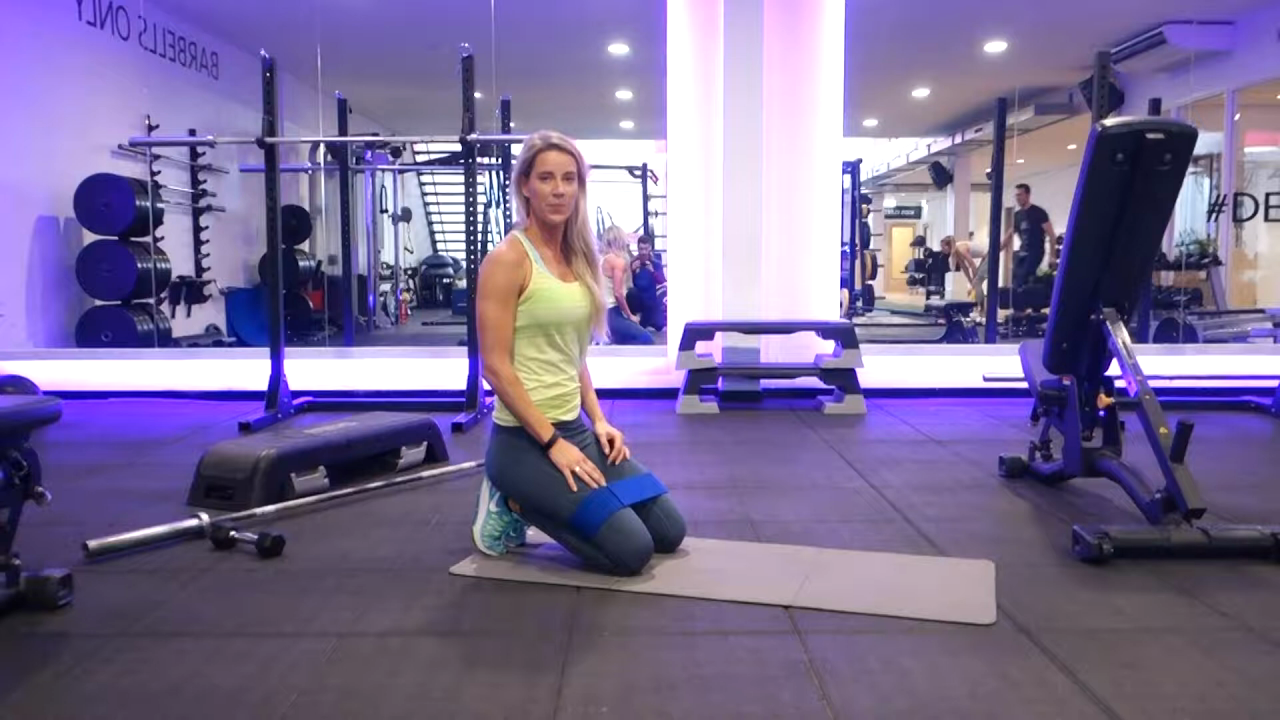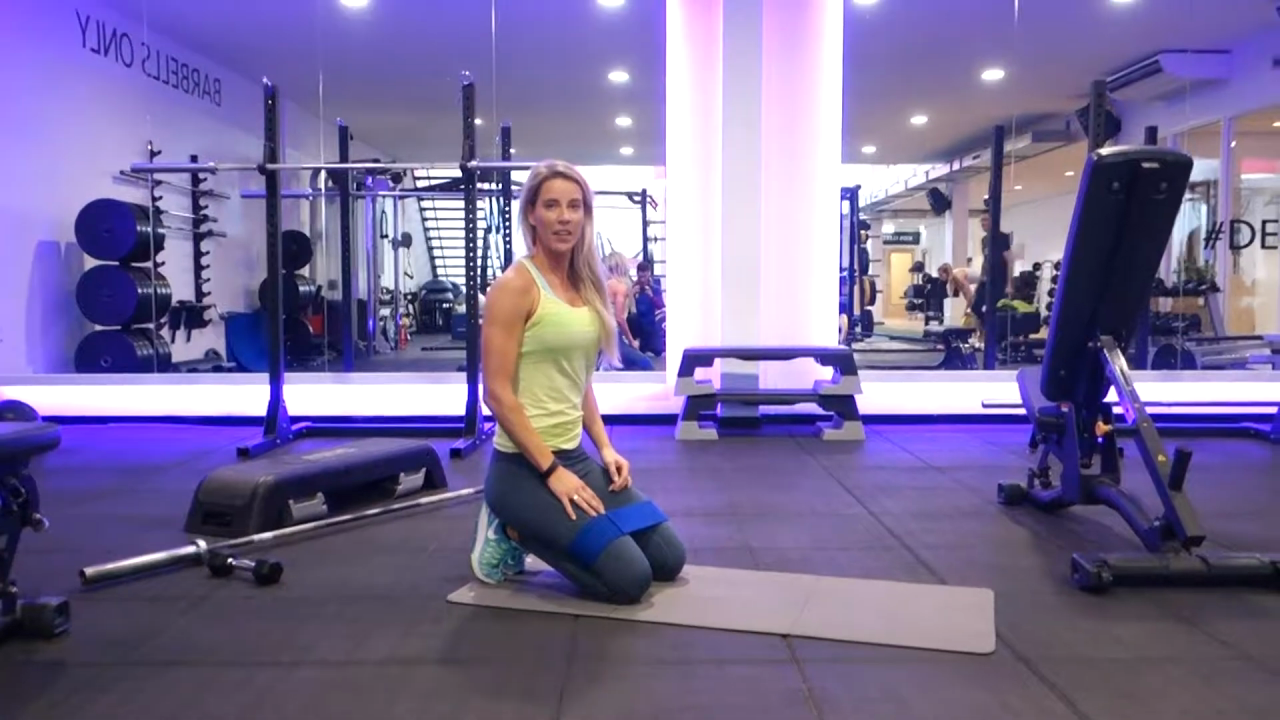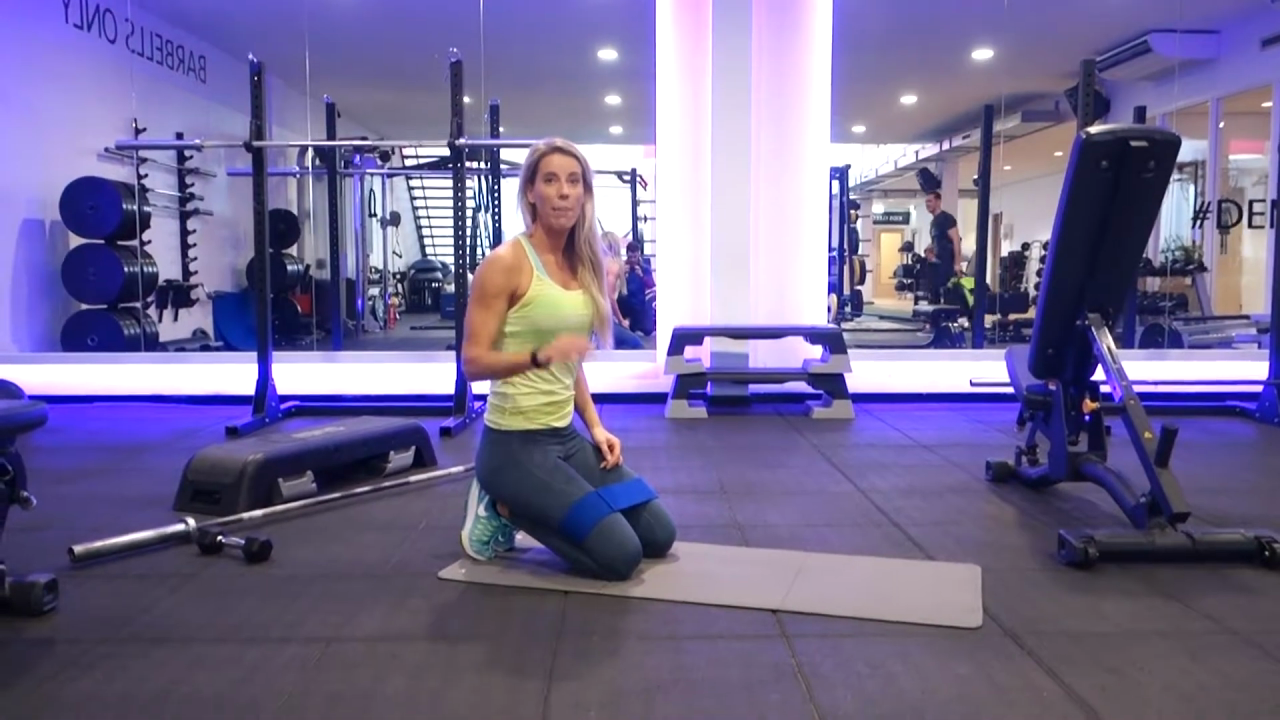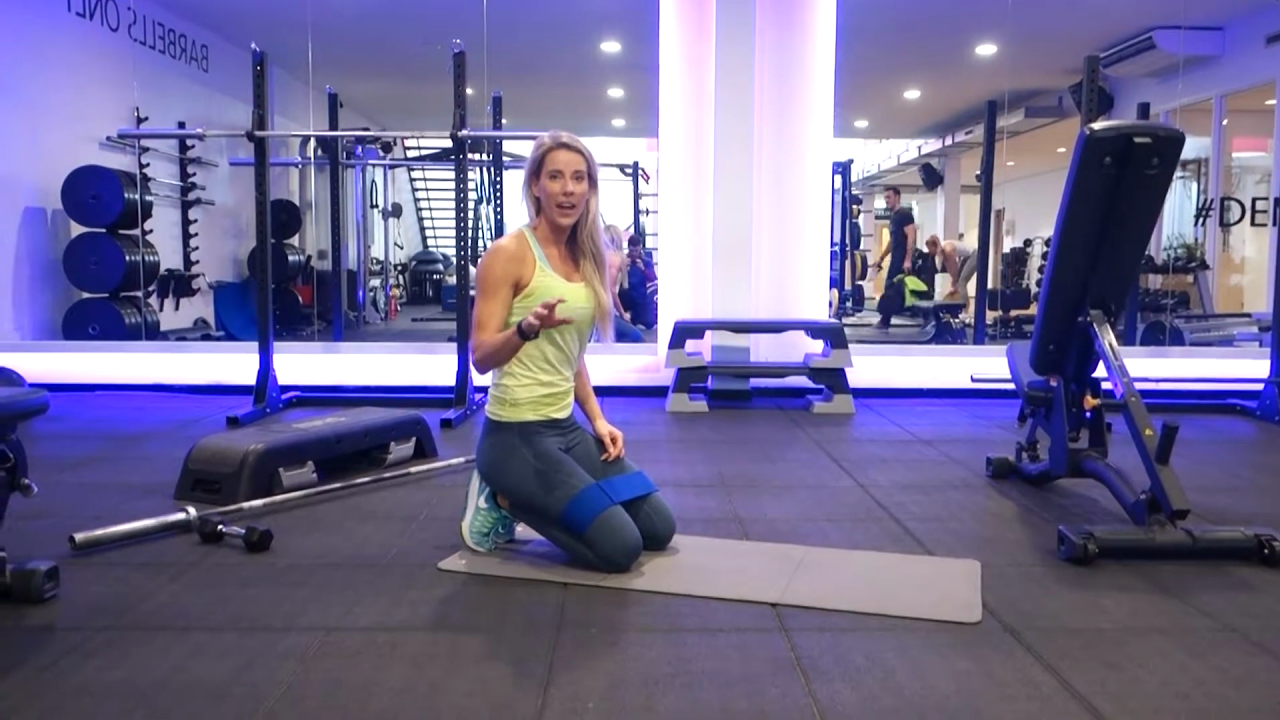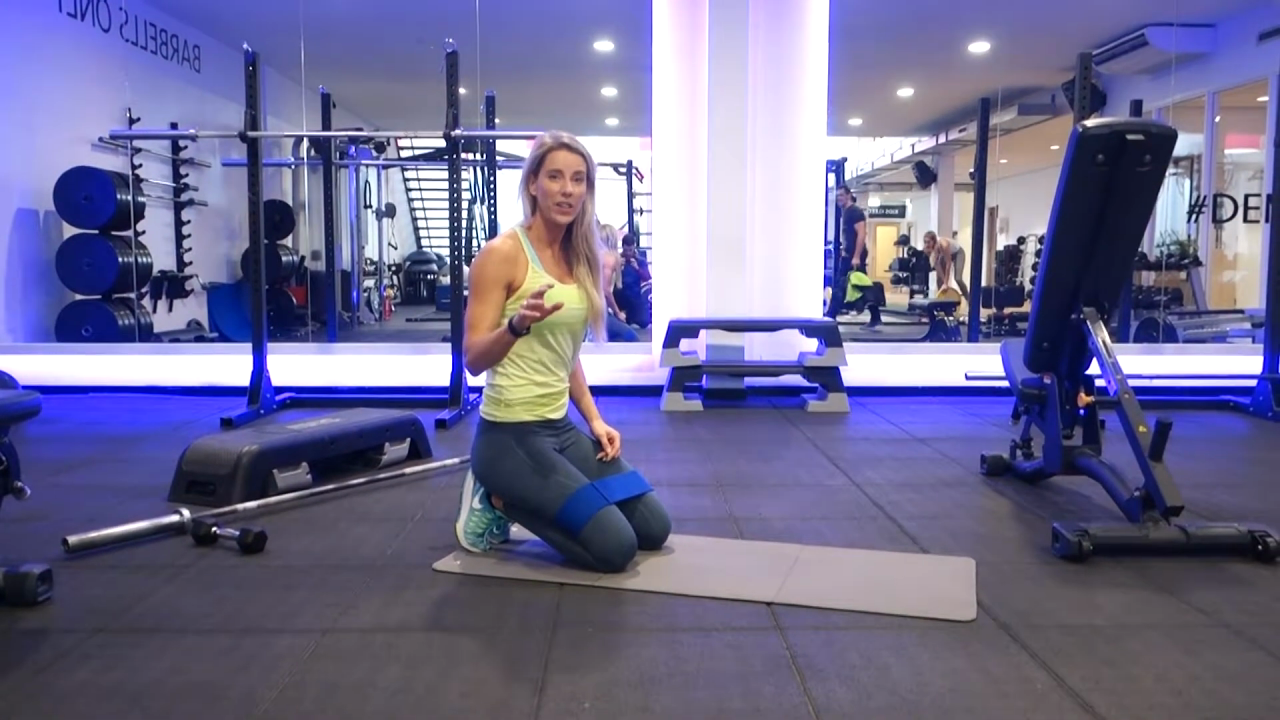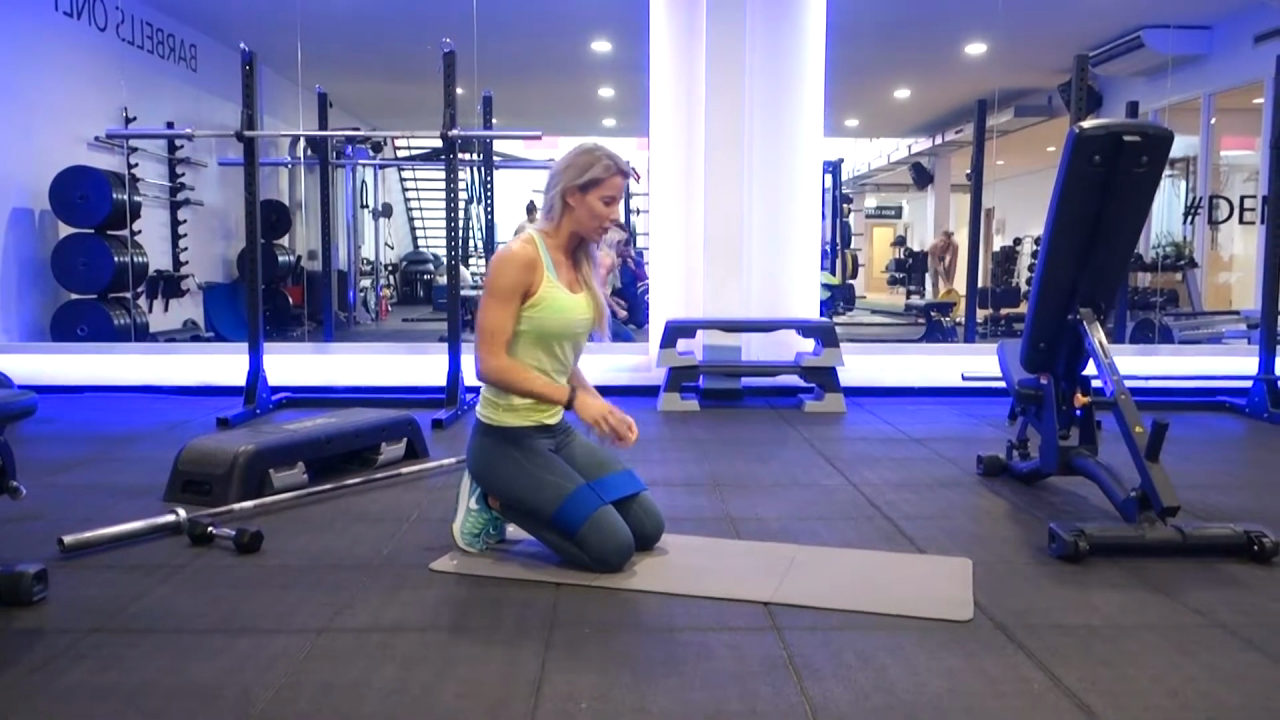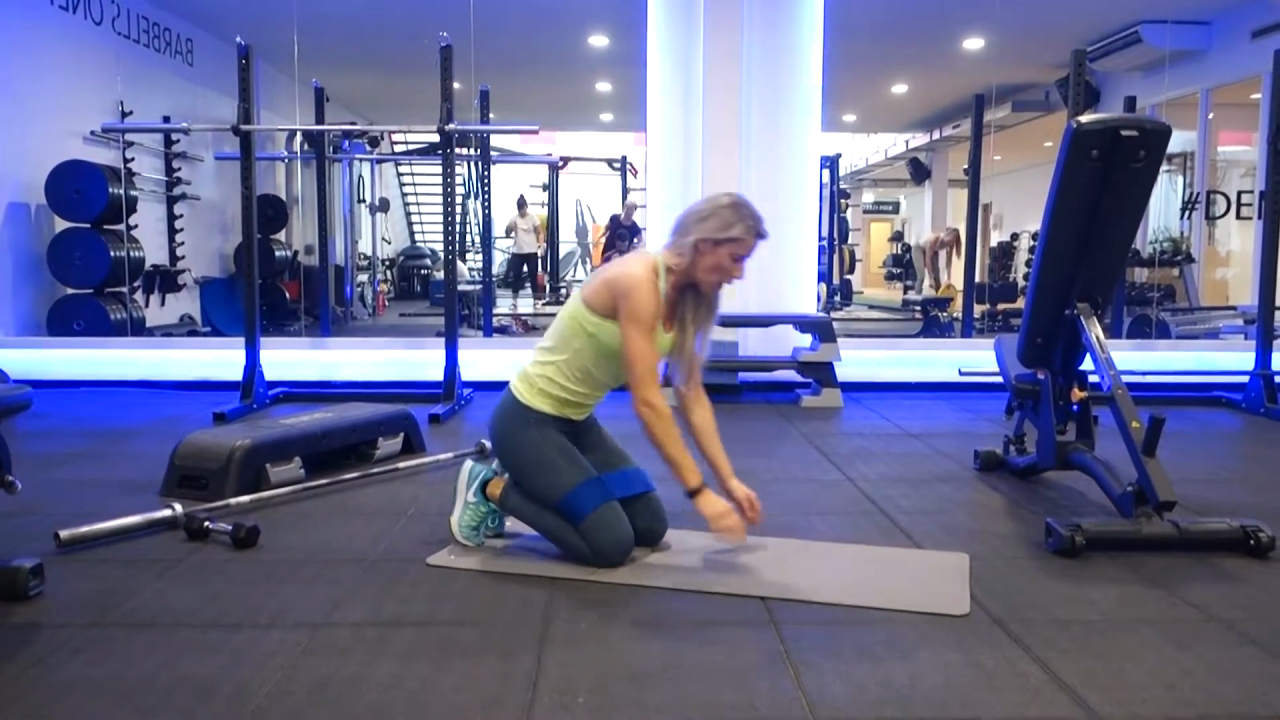
dt=0.5s
person 1, frame 1
left shoulder: (580, 257)
right shoulder: (507, 260)
right elbow: (496, 368)
left wrist: (597, 420)
right wrist: (552, 444)
left hip: (573, 428)
right hip: (525, 440)
left knee: (668, 531)
right knee: (630, 550)
left ankle: (534, 504)
right ankle: (513, 510)
person 1, frame 2
left shoulder: (585, 285)
right shoulder: (515, 286)
right elbow: (497, 394)
left wrist: (604, 447)
right wrist: (551, 472)
left hip: (575, 456)
right hip: (524, 467)
left knee: (669, 559)
right knee: (629, 578)
left ankle: (535, 530)
right ankle: (511, 535)
person 1, frame 3
left shoulder: (582, 264)
right shoulder: (505, 263)
right elbow: (473, 363)
left wrist: (595, 426)
right wrist: (538, 355)
left hip: (566, 436)
right hip: (514, 443)
left knee: (659, 536)
right knee: (620, 555)
left ankle: (524, 508)
right ankle: (502, 513)
person 1, frame 4
left shoulder: (586, 258)
right shoulder: (509, 253)
right elbow: (482, 357)
left wrist: (597, 419)
right wrist: (528, 327)
left hip: (567, 427)
right hip: (514, 435)
left knee: (659, 529)
right knee: (620, 547)
left ankle: (527, 497)
right ankle: (503, 503)
person 1, frame 5
left shoulder: (580, 259)
right shoulder: (502, 254)
right elbow: (474, 358)
left wrist: (594, 420)
right wrist: (517, 323)
left hip: (562, 429)
right hip: (510, 435)
left knee: (653, 529)
right knee: (614, 548)
left ankle: (522, 498)
right ankle: (497, 504)
person 1, frame 6
left shoulder: (582, 261)
right shoulder: (519, 257)
right elbow: (490, 365)
left wrist: (600, 406)
right wrist: (574, 400)
left hip: (557, 432)
right hip: (506, 439)
left knee: (648, 529)
right knee: (612, 548)
left ankle: (515, 497)
right ankle: (493, 503)
person 1, frame 7
left shoulder: (683, 295)
right shoulder: (637, 281)
left elbow: (691, 393)
right elbow: (648, 402)
left wrist: (729, 479)
right wrist: (699, 491)
left hip: (572, 419)
right hip: (526, 418)
left knee: (649, 528)
right knee: (610, 545)
left ankle: (521, 477)
right ankle: (492, 491)
